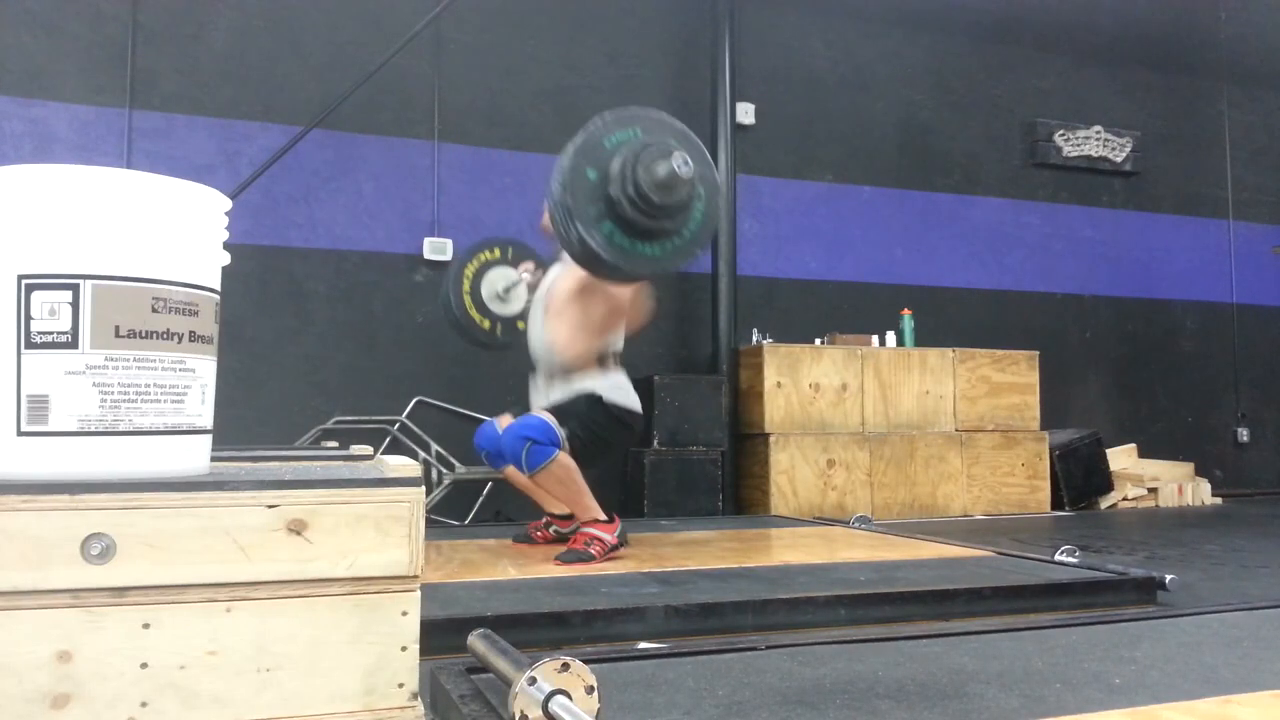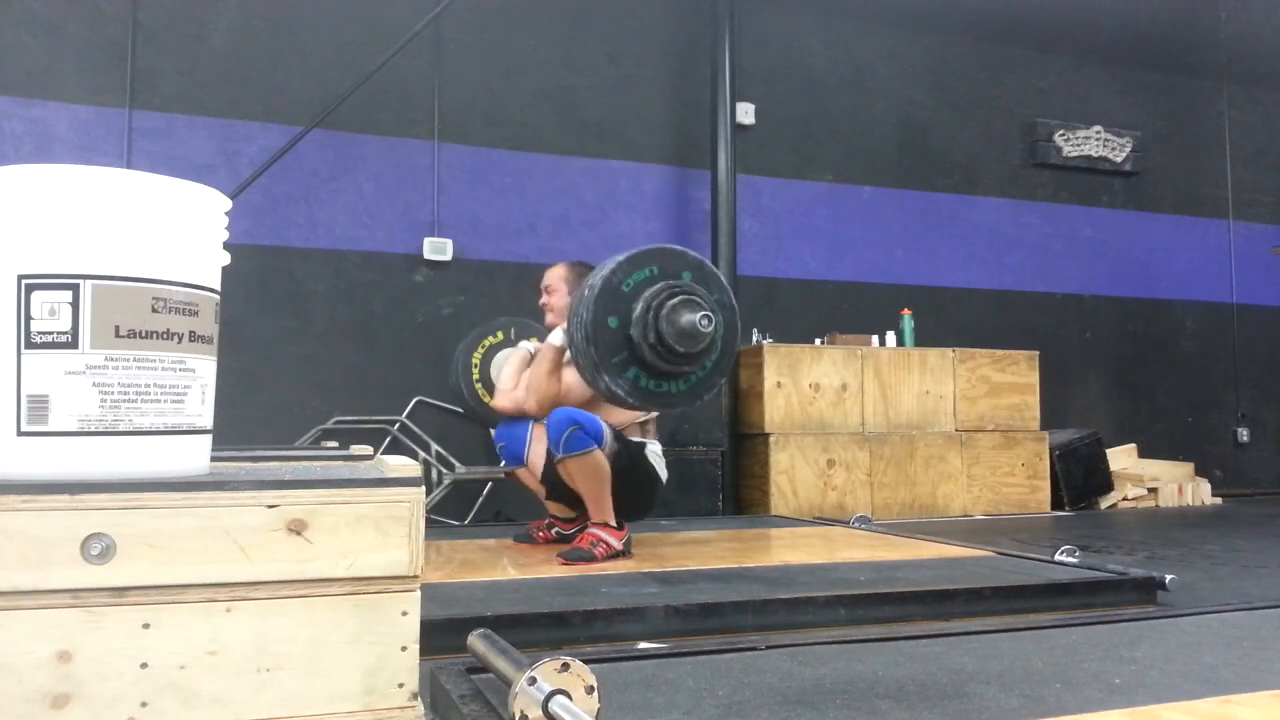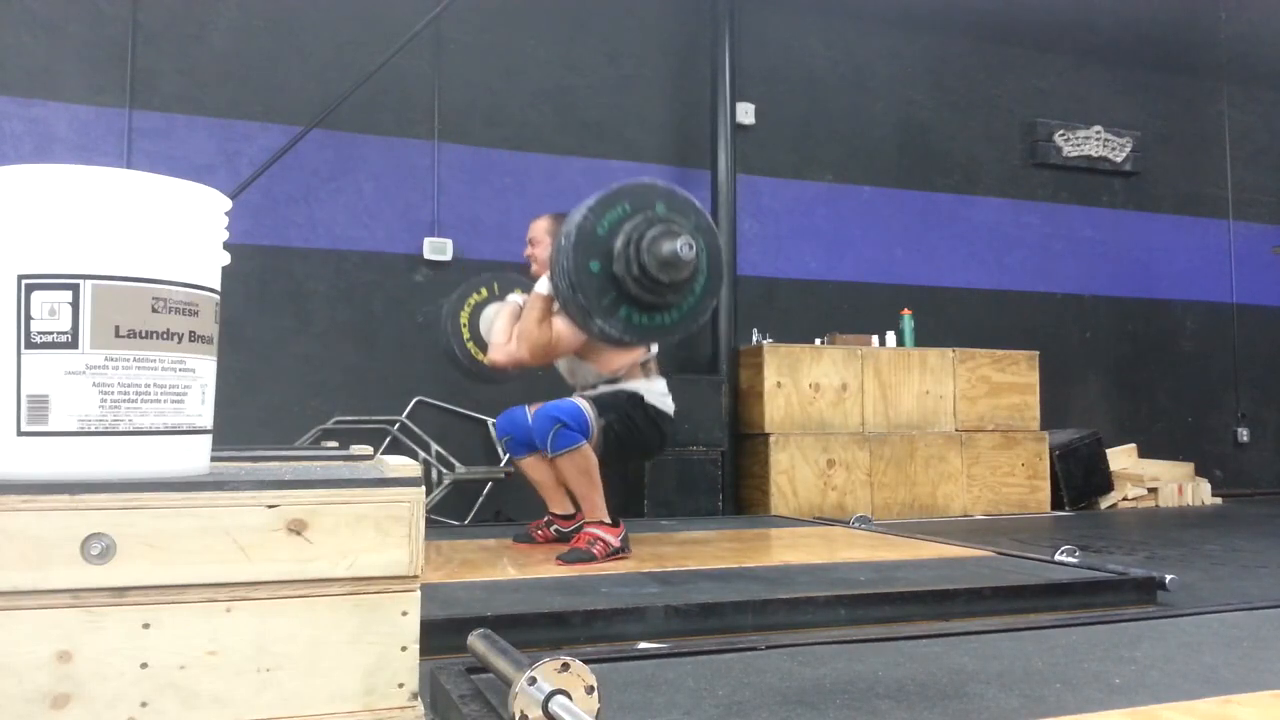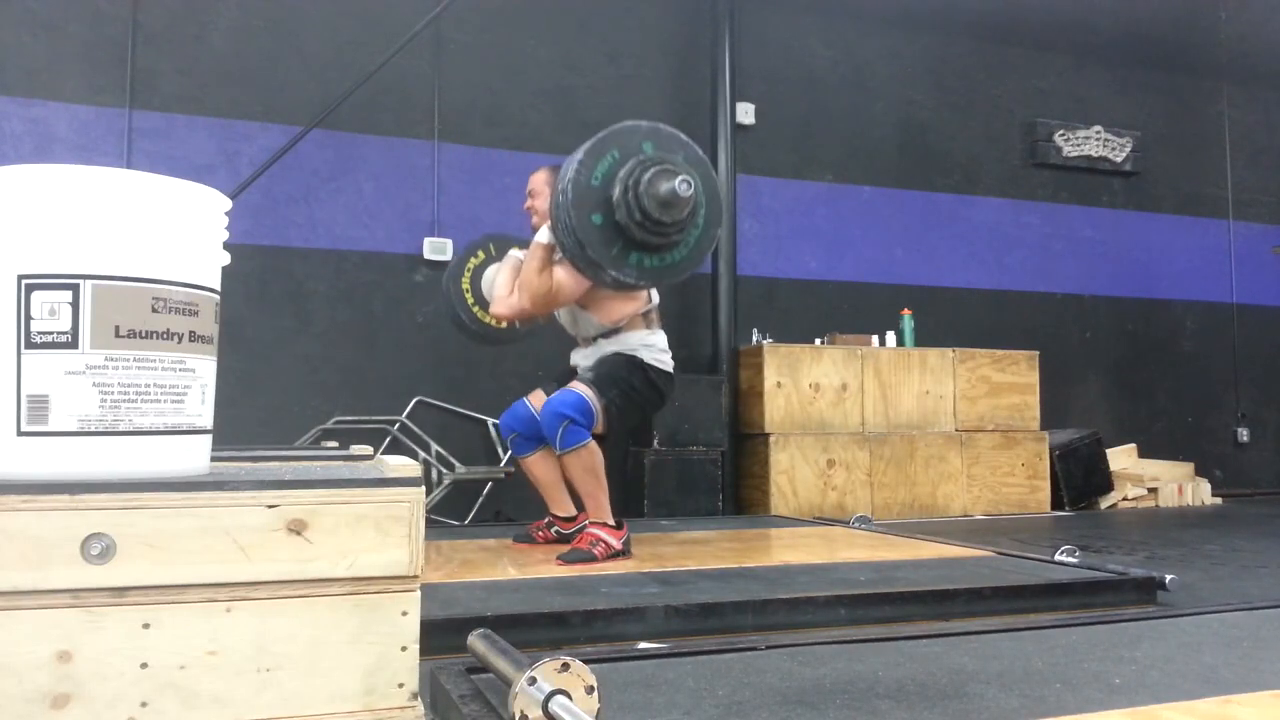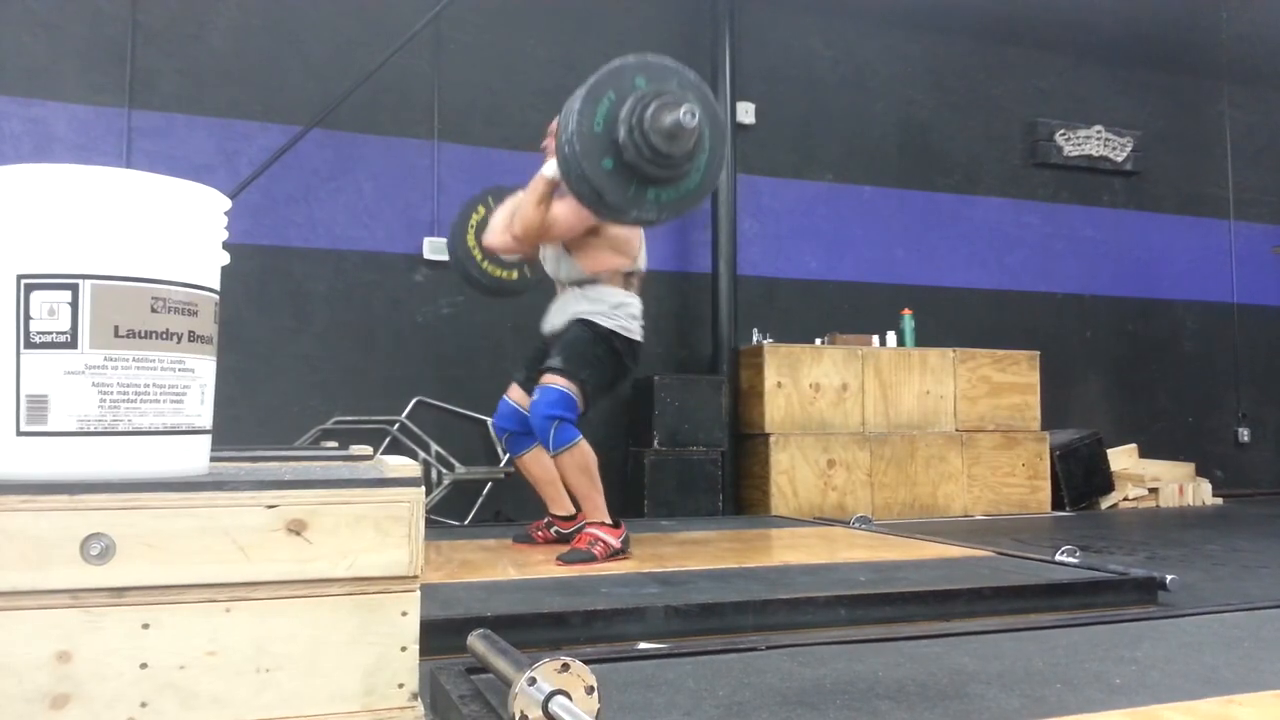
dt=0.4s
person 1, frame 1
right shoulder: (561, 271)
left elbow: (636, 312)
right wrist: (527, 281)
left hip: (603, 408)
right hip: (568, 402)
left knee: (525, 439)
right knee: (490, 439)
left ankle: (601, 526)
right ankle: (563, 516)
person 1, frame 2
right shoulder: (566, 352)
left elbow: (536, 403)
right elbow: (503, 400)
left wrist: (557, 340)
right wrist: (525, 348)
left hip: (635, 473)
right hip: (595, 465)
left knee: (567, 422)
right knee: (509, 432)
left ankle: (609, 530)
right ankle: (568, 521)
person 1, frame 3
right shoulder: (555, 303)
left elbow: (533, 354)
right elbow: (499, 354)
left wrist: (543, 288)
right wrist: (514, 302)
left hip: (642, 413)
right hip: (603, 413)
left knee: (552, 417)
right knee: (511, 425)
left ankle: (604, 529)
right ankle: (565, 519)
person 1, frame 4
right shoulder: (557, 255)
left elbow: (535, 302)
right elbow: (502, 307)
left wrist: (544, 236)
right wrist: (514, 256)
left hip: (639, 364)
right hip: (598, 364)
left knee: (560, 414)
right knee: (515, 423)
left ankle: (607, 531)
right ankle: (566, 520)
person 1, frame 5
right shoulder: (560, 198)
left elbow: (526, 231)
right elbow: (496, 240)
left wrist: (548, 173)
right wrist: (517, 197)
left hip: (604, 326)
right hip: (567, 326)
left knee: (548, 414)
right knee: (510, 419)
left ankle: (605, 530)
right ankle: (565, 519)
